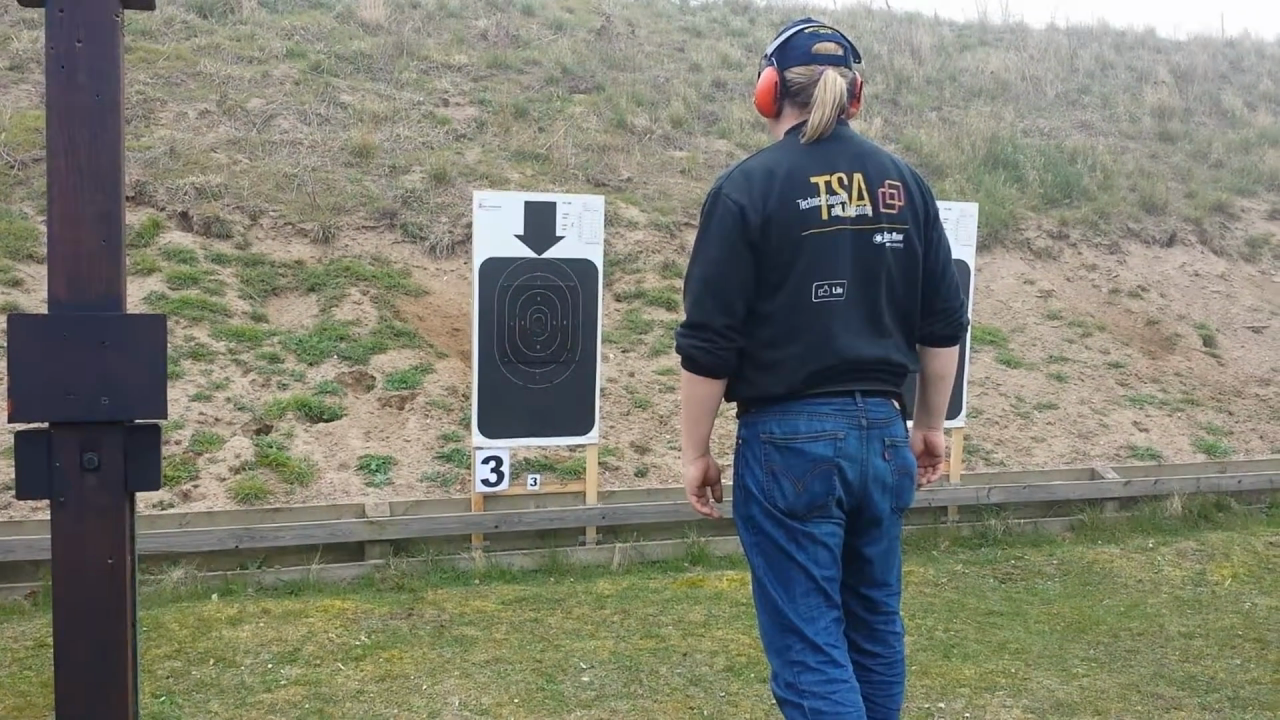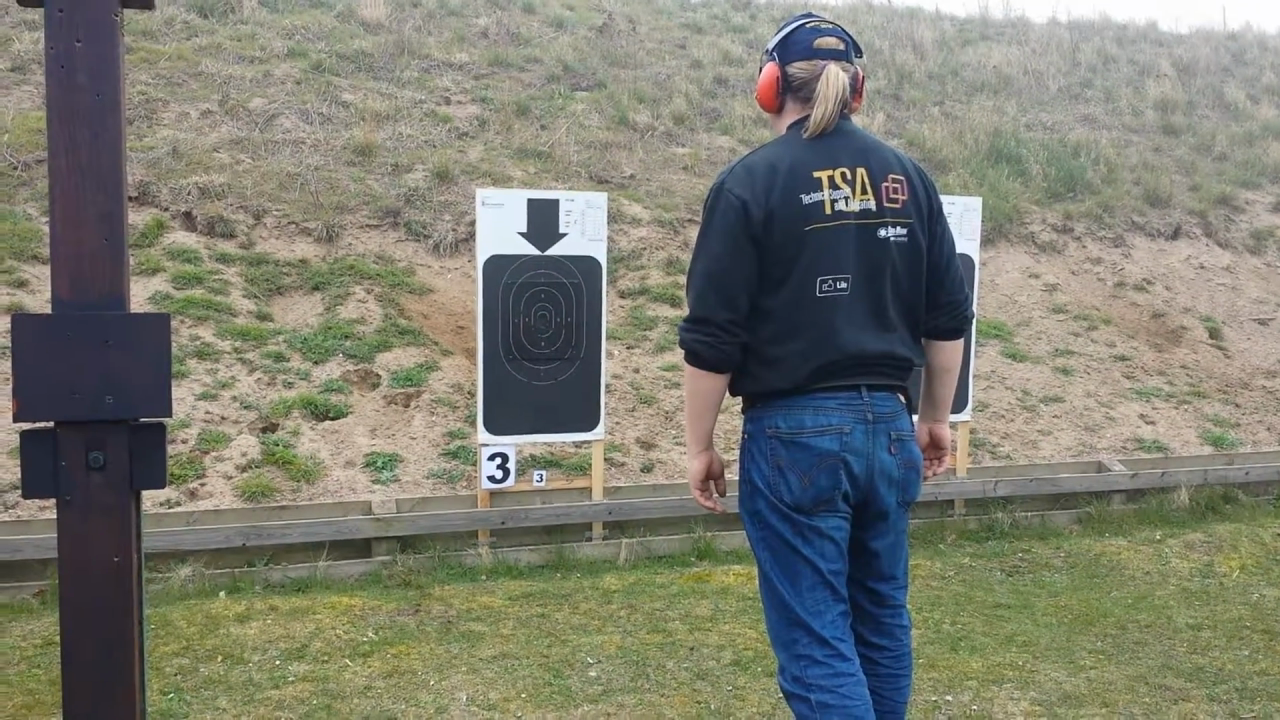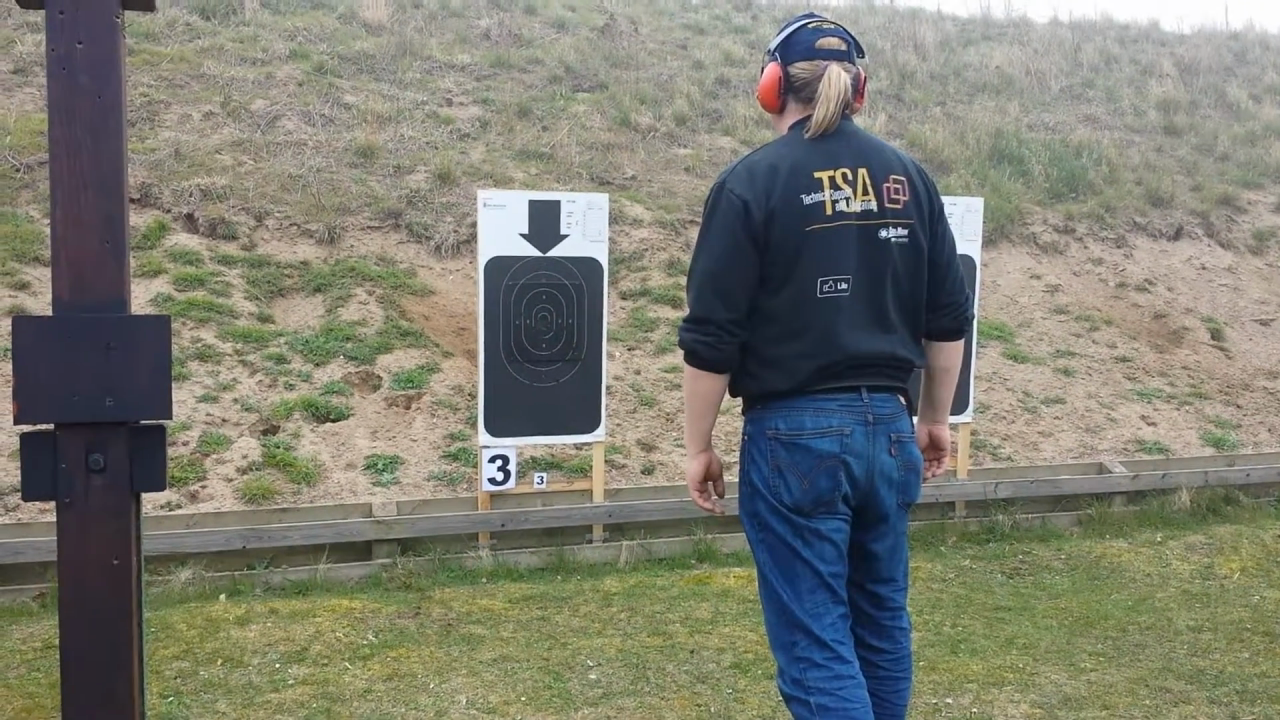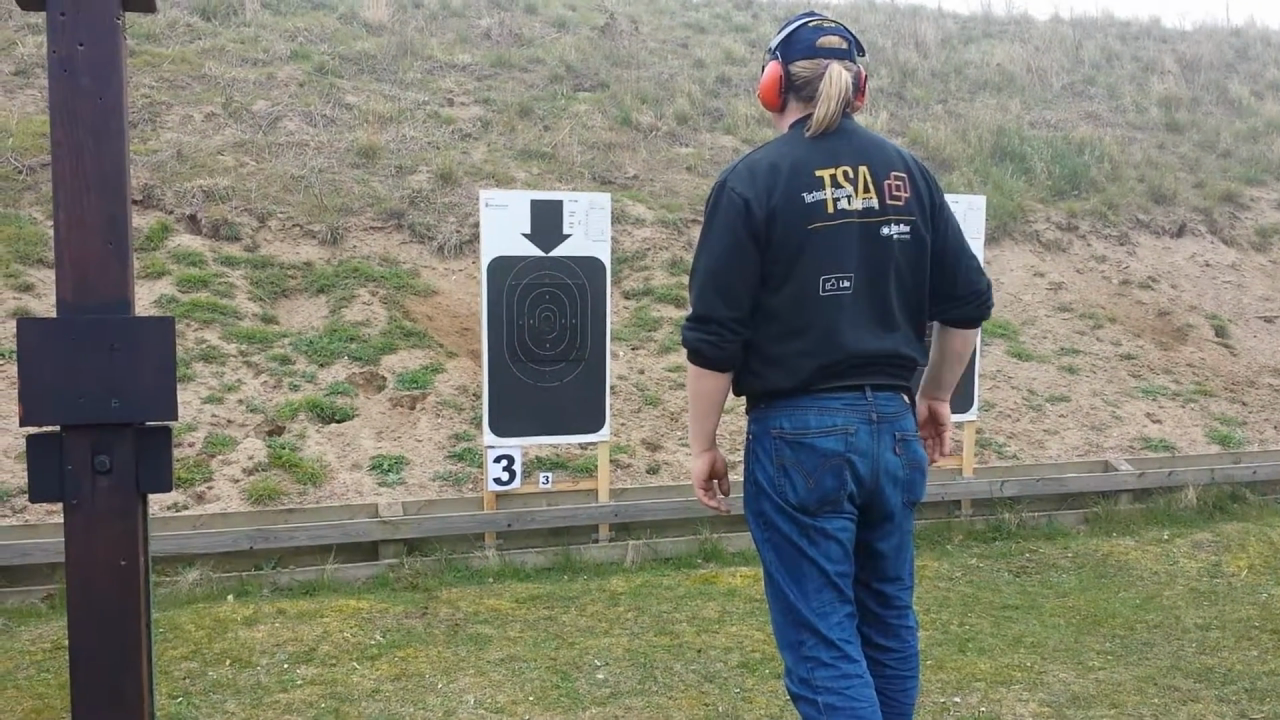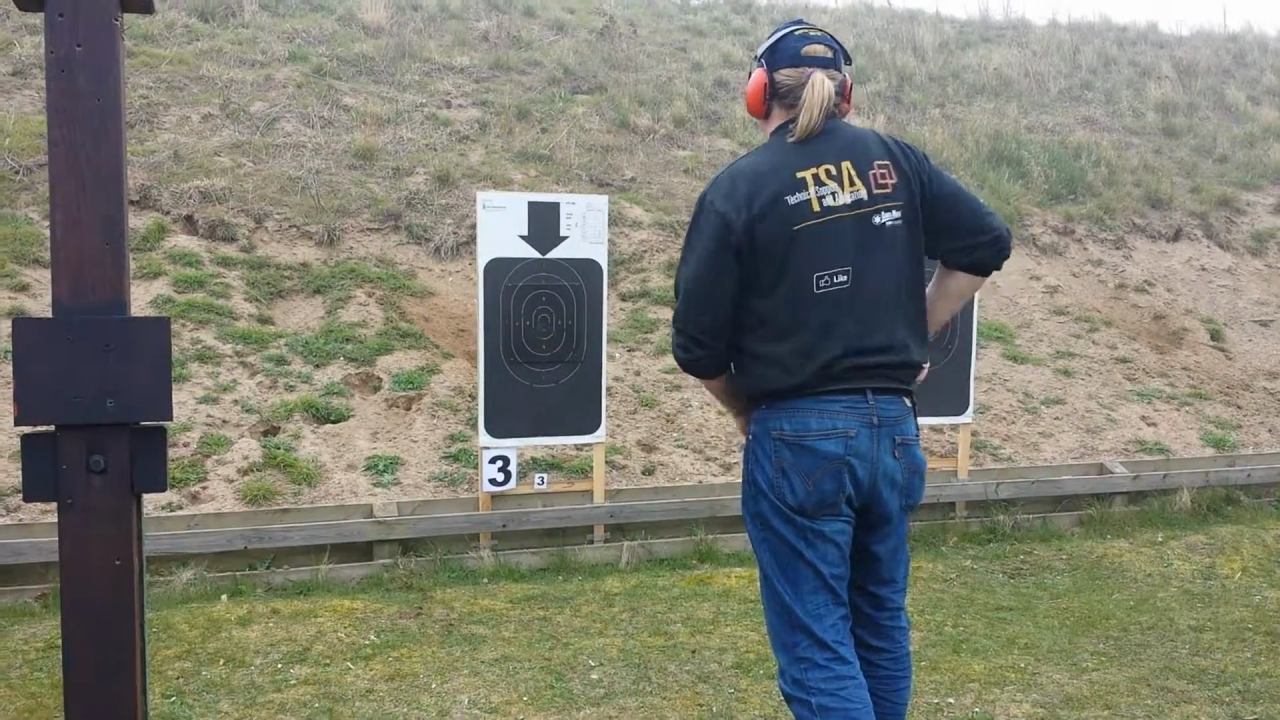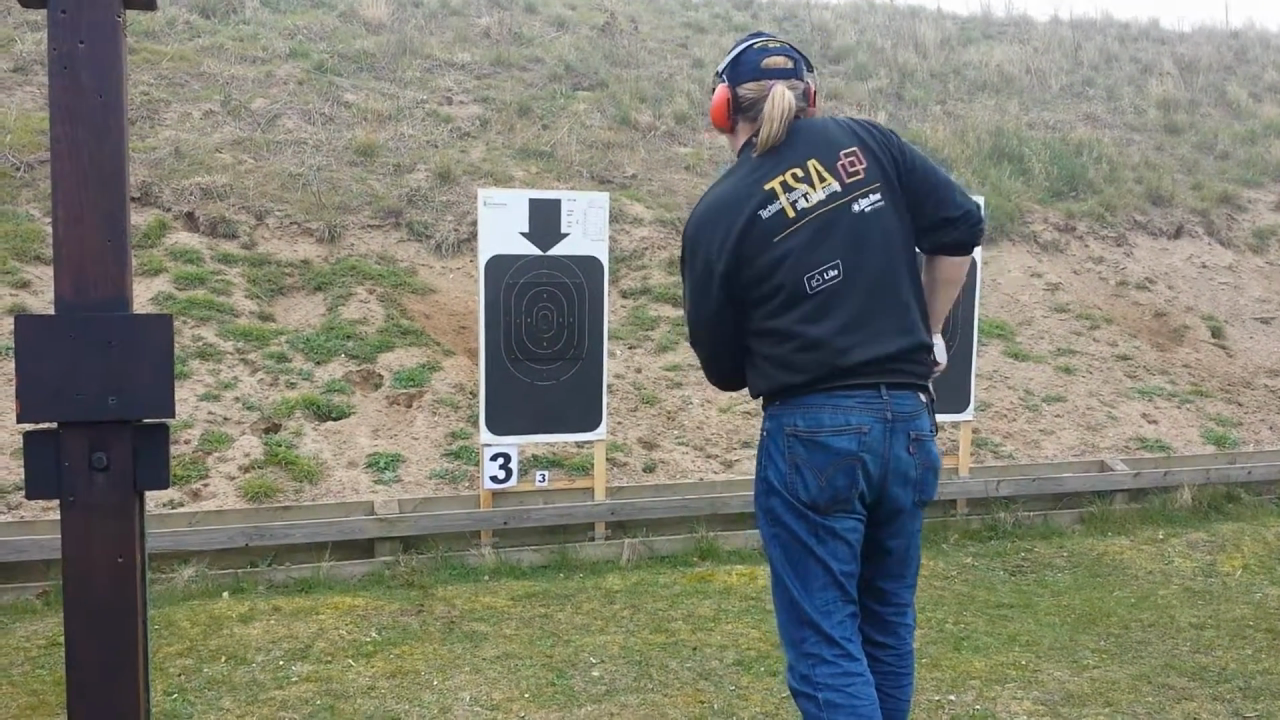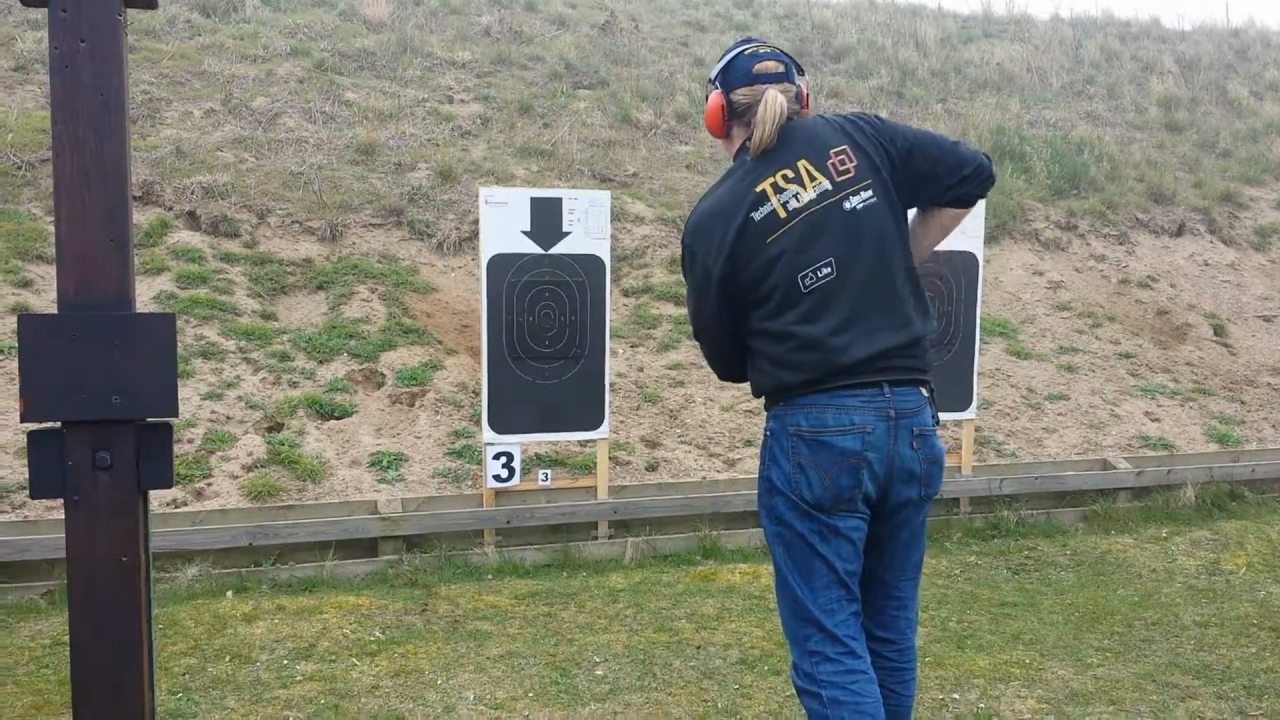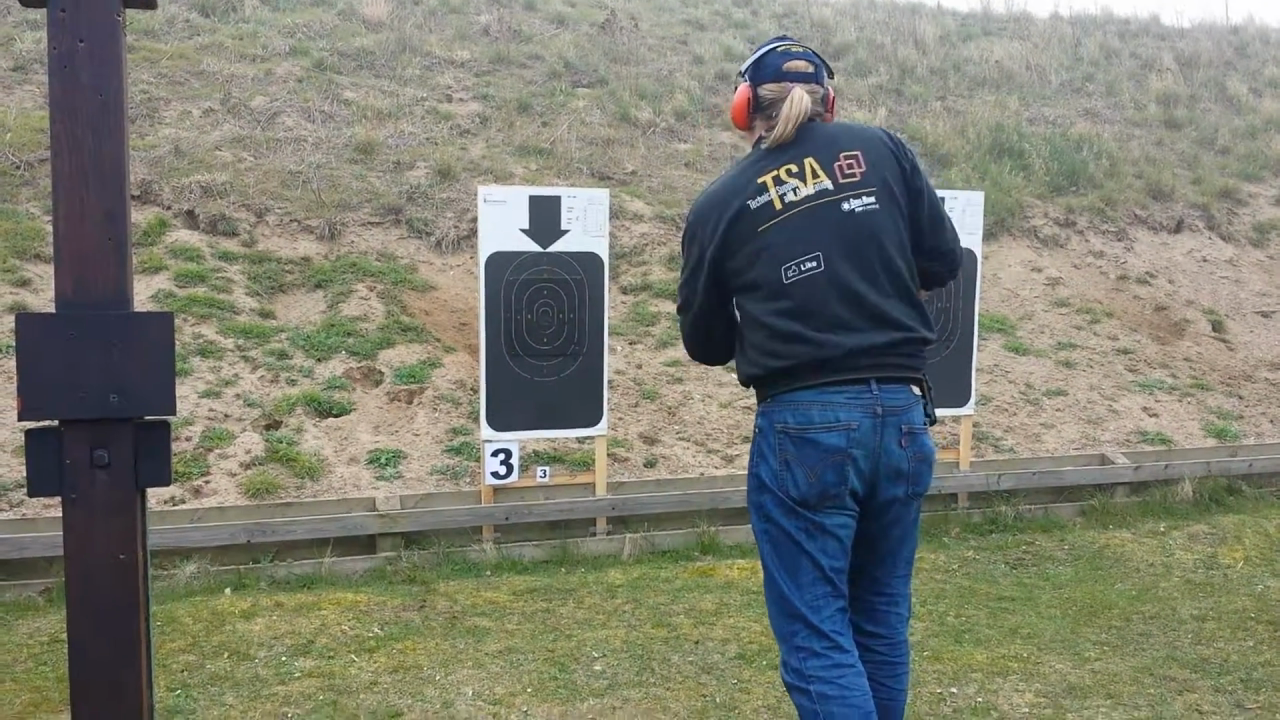
dt=0.3s
person 1, frame 1
left shoulder: (748, 187)
right shoulder: (903, 182)
left elbow: (708, 344)
right elbow: (943, 324)
left wrist: (695, 450)
right wrist: (929, 423)
left hip: (789, 440)
right hip: (881, 434)
left knee: (807, 647)
right knee: (874, 624)
person 1, frame 2
left shoulder: (750, 182)
right shoulder: (906, 177)
left elbow: (711, 337)
right elbow: (947, 317)
left wrist: (699, 445)
right wrist: (935, 417)
left hip: (794, 434)
right hip: (886, 427)
left knee: (815, 638)
right knee: (882, 617)
person 1, frame 3
left shoulder: (751, 181)
right shoulder: (907, 177)
left elbow: (711, 337)
right elbow: (948, 317)
left wrist: (698, 445)
right wrist: (934, 417)
left hip: (795, 436)
right hip: (886, 429)
left knee: (814, 643)
right knee: (882, 621)
person 1, frame 4
left shoulder: (752, 180)
right shoulder: (907, 174)
left elbow: (714, 335)
right elbow: (966, 304)
left wrist: (702, 443)
right wrist: (935, 396)
left hip: (798, 435)
right hip: (891, 429)
left knee: (821, 641)
right knee: (888, 620)
person 1, frame 5
left shoulder: (736, 190)
right shoulder: (895, 160)
left elbow: (697, 346)
right elbow: (986, 246)
left wrist: (744, 406)
left hip: (798, 436)
right hip: (891, 429)
left knee: (816, 643)
right knee: (881, 623)
person 1, frame 6
left shoulder: (717, 213)
right shoulder: (868, 143)
left elbow: (722, 366)
right elbow: (960, 228)
right wrist: (923, 331)
left hip: (811, 436)
right hip: (906, 424)
left knee: (823, 640)
right knee: (887, 623)
person 1, frame 7
left shoulder: (714, 217)
right shoulder: (858, 138)
left elbow: (727, 359)
right elbow: (971, 174)
right wrist: (895, 263)
left hip: (815, 433)
right hip: (909, 421)
left knee: (828, 637)
right knee: (889, 623)
person 1, frame 8
left shoulder: (719, 206)
right shoulder: (879, 149)
left elbow: (706, 342)
right elbow: (941, 262)
left hip: (803, 427)
right hip: (900, 418)
left knee: (816, 633)
right knee: (880, 618)
